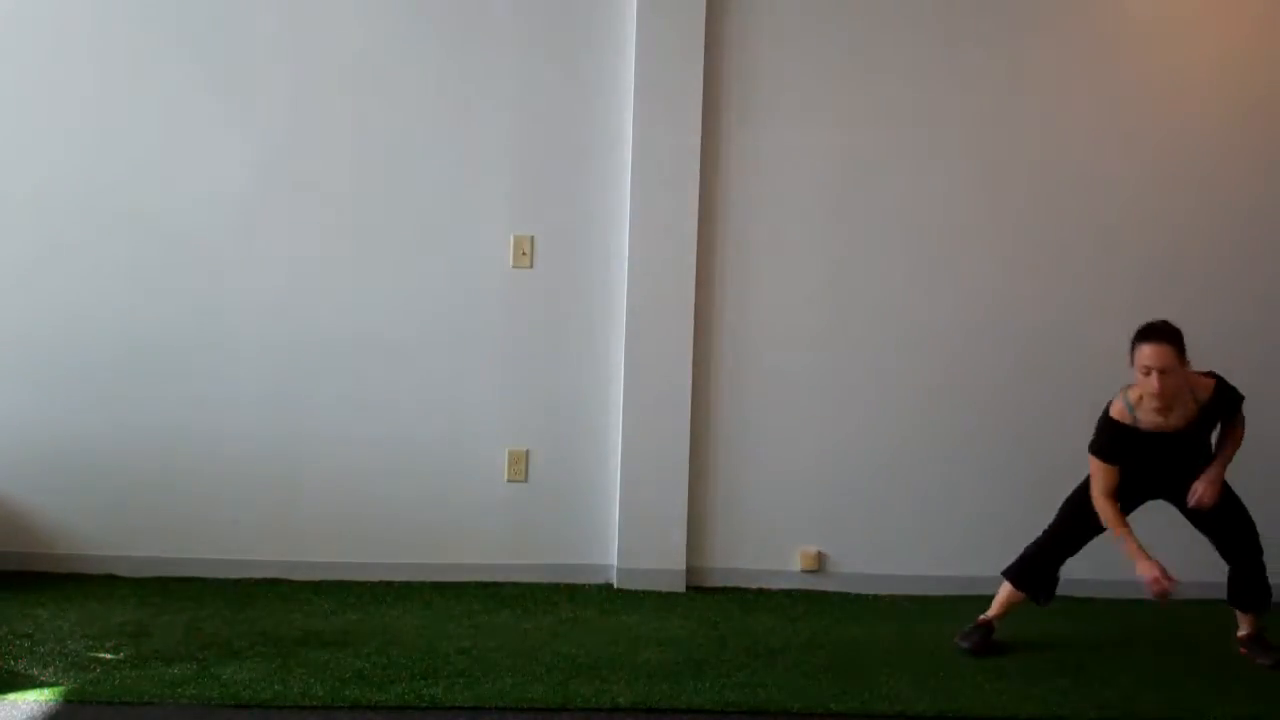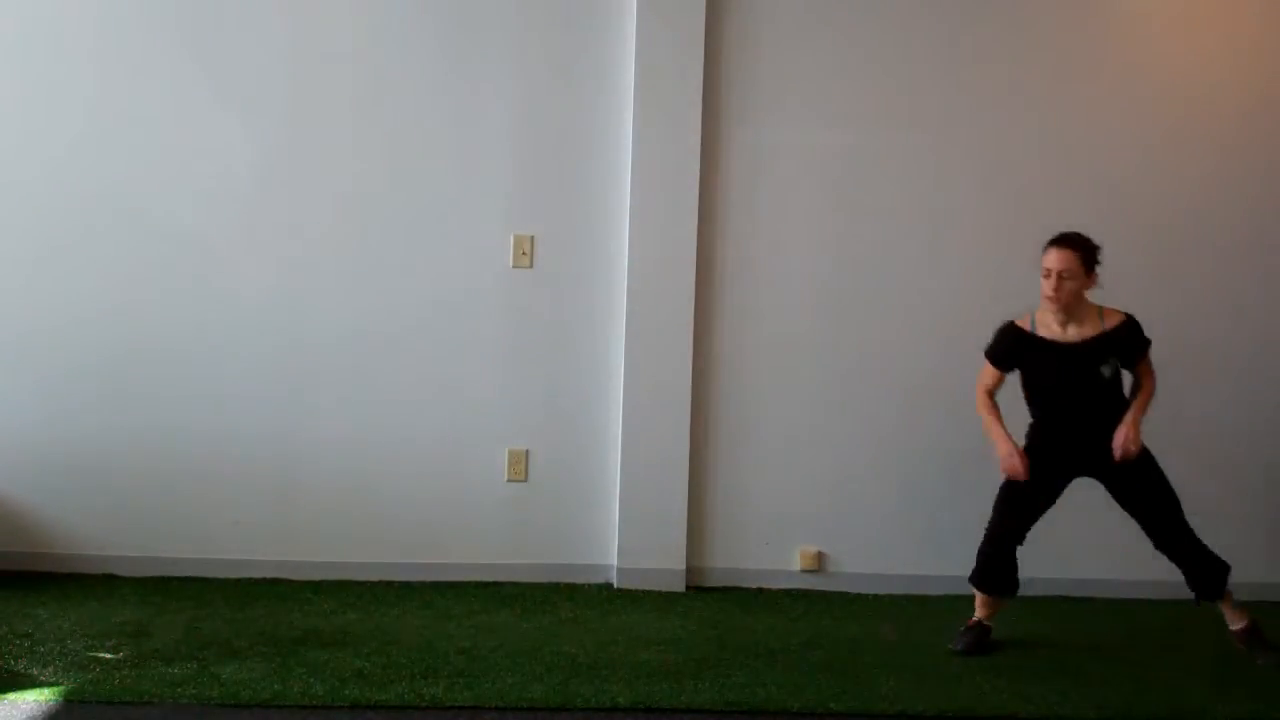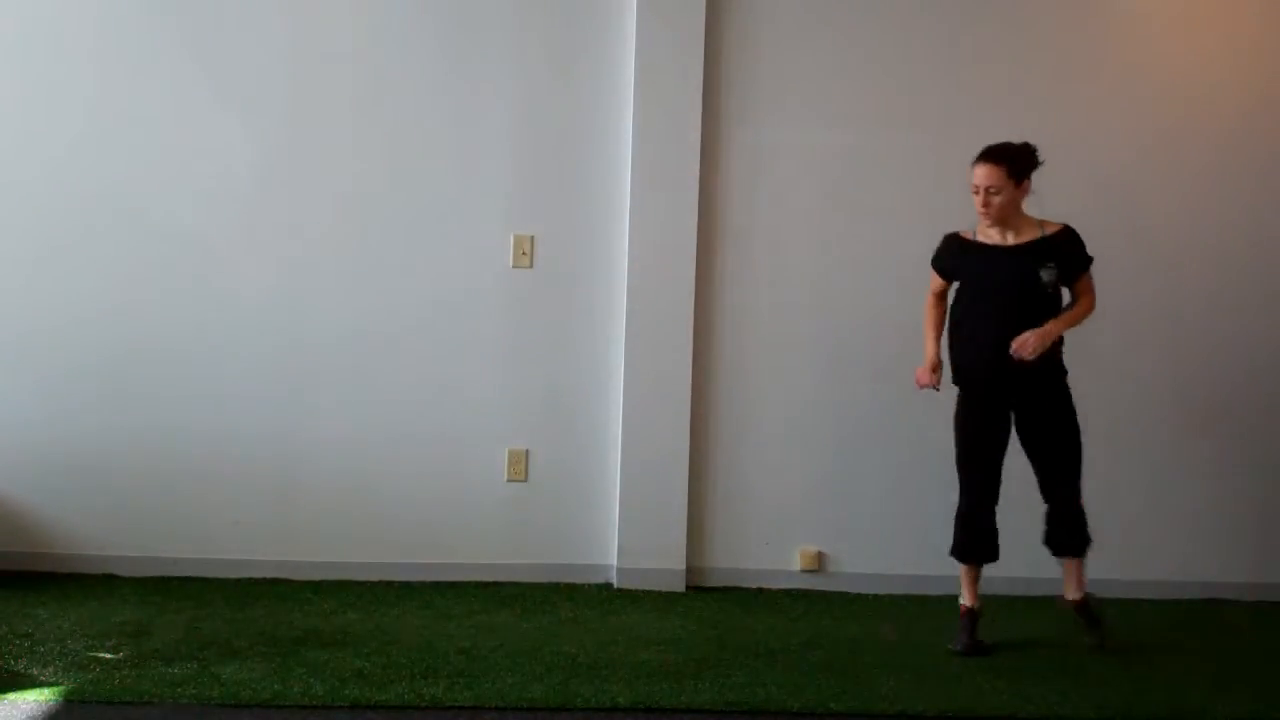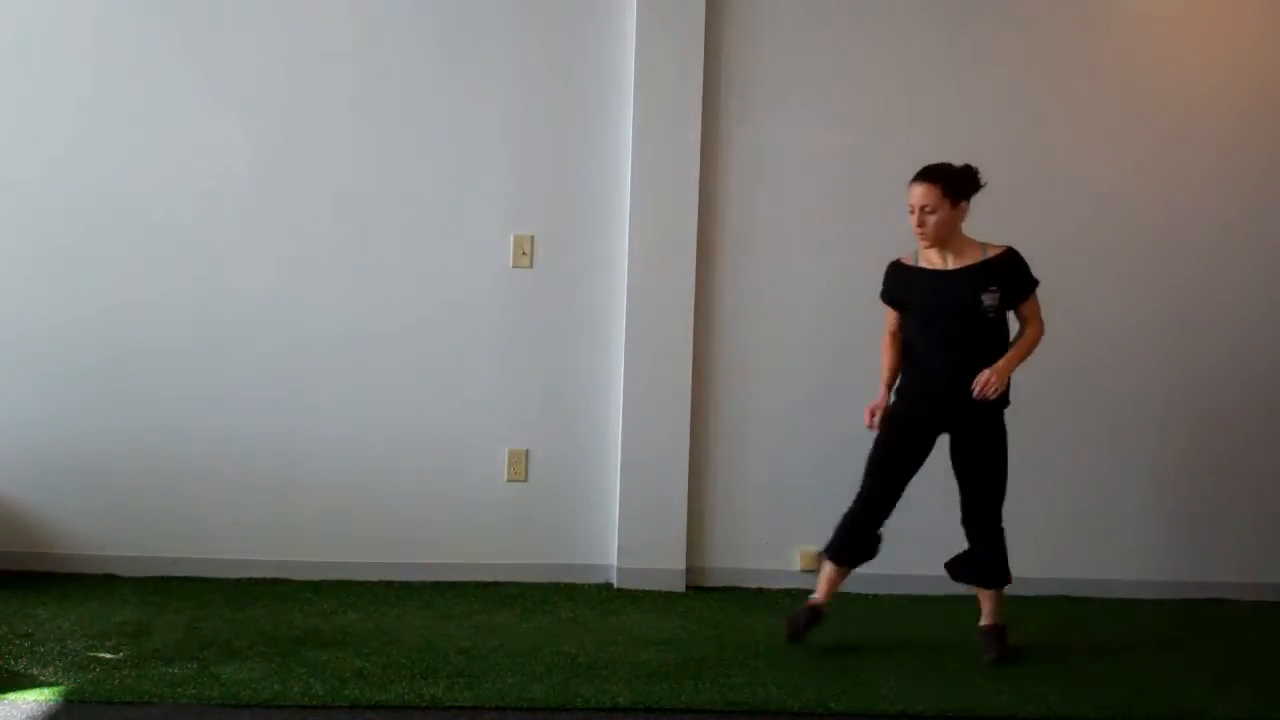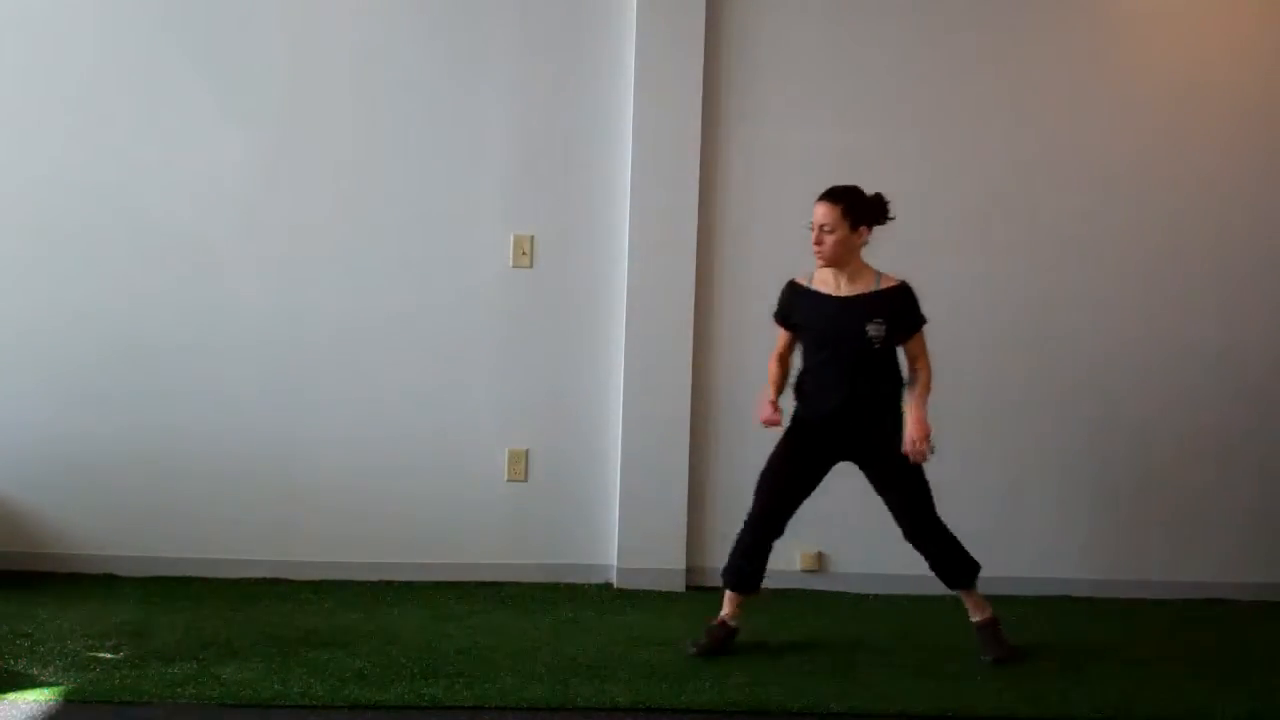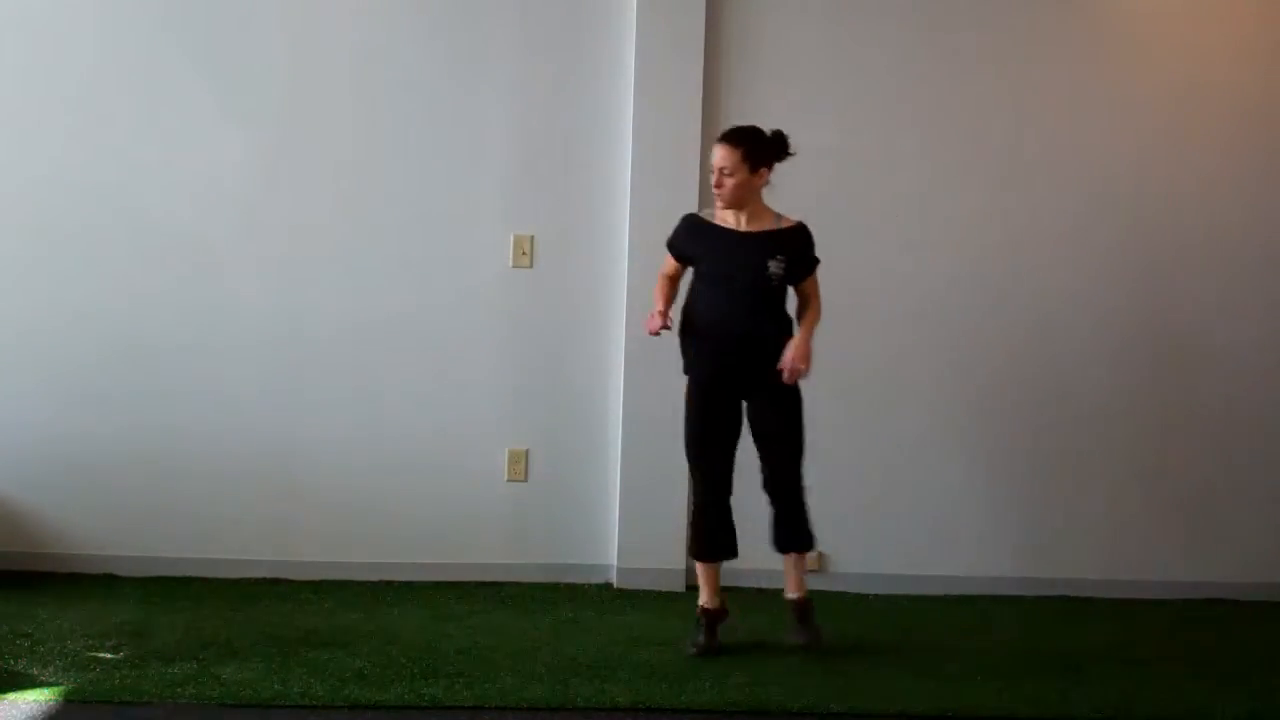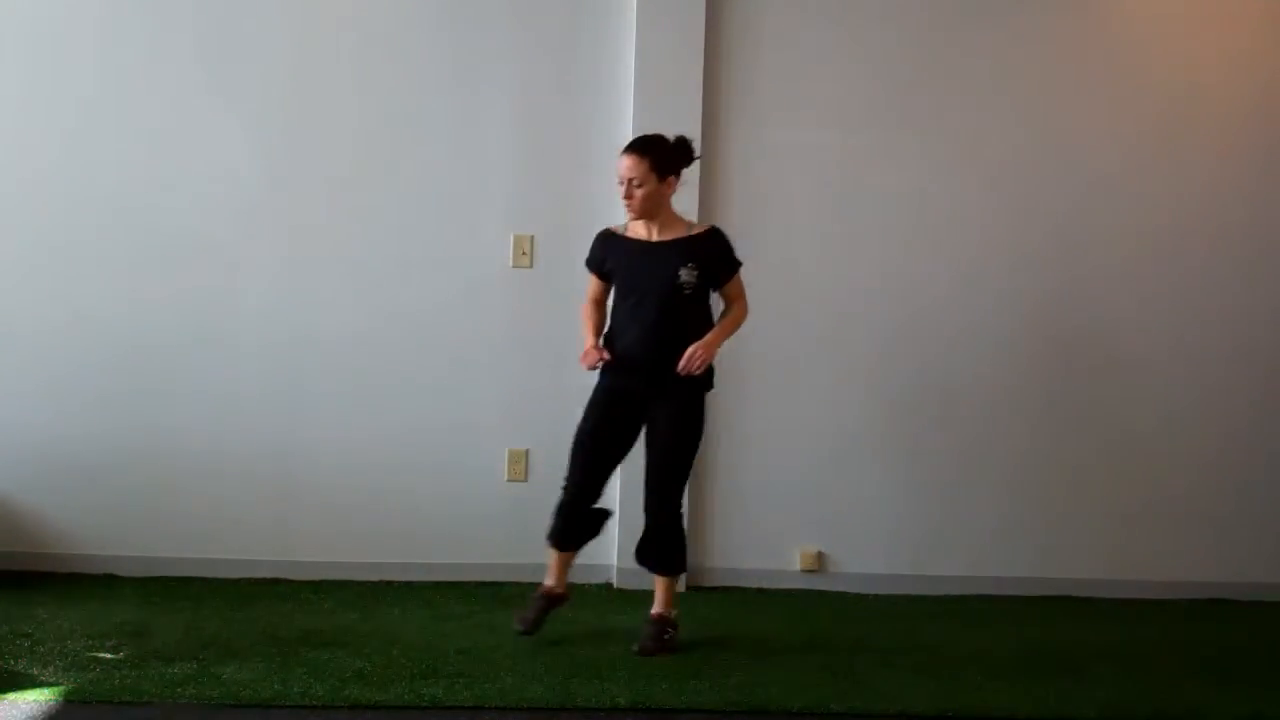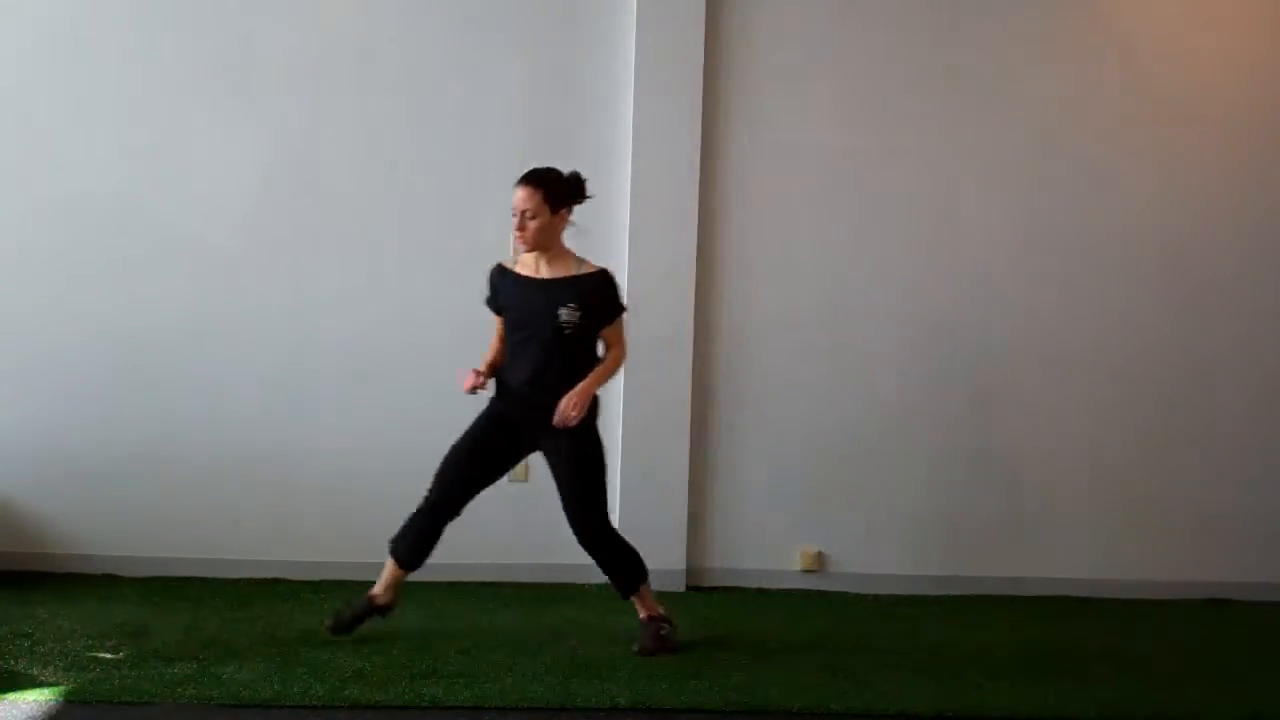
dt=0.2s
person 1, frame 1
left shoulder: (1214, 391)
right shoulder: (1119, 419)
left elbow: (1235, 425)
right elbow: (1102, 497)
left wrist: (1215, 472)
right wrist: (1140, 559)
left hip: (1191, 476)
right hip: (1128, 476)
left knee: (1243, 543)
right knee: (1058, 540)
left ankle: (1249, 634)
right ankle: (988, 620)
person 1, frame 2
left shoulder: (1120, 327)
right shoulder: (1019, 334)
left elbow: (1145, 377)
right elbow: (984, 392)
left wrist: (1132, 421)
right wrist: (1002, 442)
left hip: (1114, 445)
right hip: (1053, 447)
left knee: (1172, 533)
right knee: (1004, 527)
left ankle: (1239, 625)
right ankle: (980, 622)
person 1, frame 3
left shoulder: (1059, 241)
right shoulder: (959, 245)
left elbow: (1085, 298)
right elbow: (936, 296)
left wrist: (1050, 330)
right wrist: (931, 353)
left hip: (1041, 384)
right hip: (978, 386)
left knee: (1063, 489)
right knee: (978, 494)
left ankle: (1076, 597)
right ankle: (970, 607)
person 1, frame 4
left shoulder: (1002, 264)
right shoulder: (903, 273)
left elbow: (1033, 325)
left wrist: (1004, 367)
right wrist: (883, 392)
left hip: (976, 408)
right hip: (914, 403)
left knee: (982, 515)
right knee: (871, 500)
left ankle: (991, 621)
right ankle: (818, 601)
person 1, frame 5
left shoulder: (893, 295)
right shoulder: (799, 293)
left elbow: (919, 362)
right elbow: (781, 353)
left wrist: (917, 416)
right wrist: (770, 395)
left hip: (880, 430)
right hip: (827, 422)
left knee: (922, 527)
right knee: (764, 516)
left ankle: (984, 618)
right ankle: (727, 620)
person 1, frame 6
left shoulder: (791, 236)
right shoulder: (696, 227)
left elbow: (810, 299)
right elbow: (668, 274)
left wrist: (802, 339)
right wrist: (660, 310)
left hip: (768, 378)
right hip: (709, 374)
left knee: (782, 483)
right knee: (709, 487)
left ankle: (798, 599)
right ankle: (710, 604)
person 1, frame 7
left shoulder: (705, 243)
right shoulder: (611, 243)
left elbow: (737, 306)
right elbow: (594, 299)
left wrist: (710, 342)
right wrist: (592, 340)
left hip: (678, 388)
right hip: (620, 382)
left knee: (662, 500)
right knee: (579, 483)
left ankle: (663, 613)
right ankle: (553, 588)
person 1, frame 8
left shoulder: (594, 282)
right shoulder: (505, 276)
left elbow: (615, 351)
left wrist: (585, 390)
right wrist: (484, 369)
left hip: (568, 421)
right hip: (510, 410)
left knee: (591, 526)
right knee: (441, 498)
left ankle: (653, 616)
right ankle: (380, 596)
